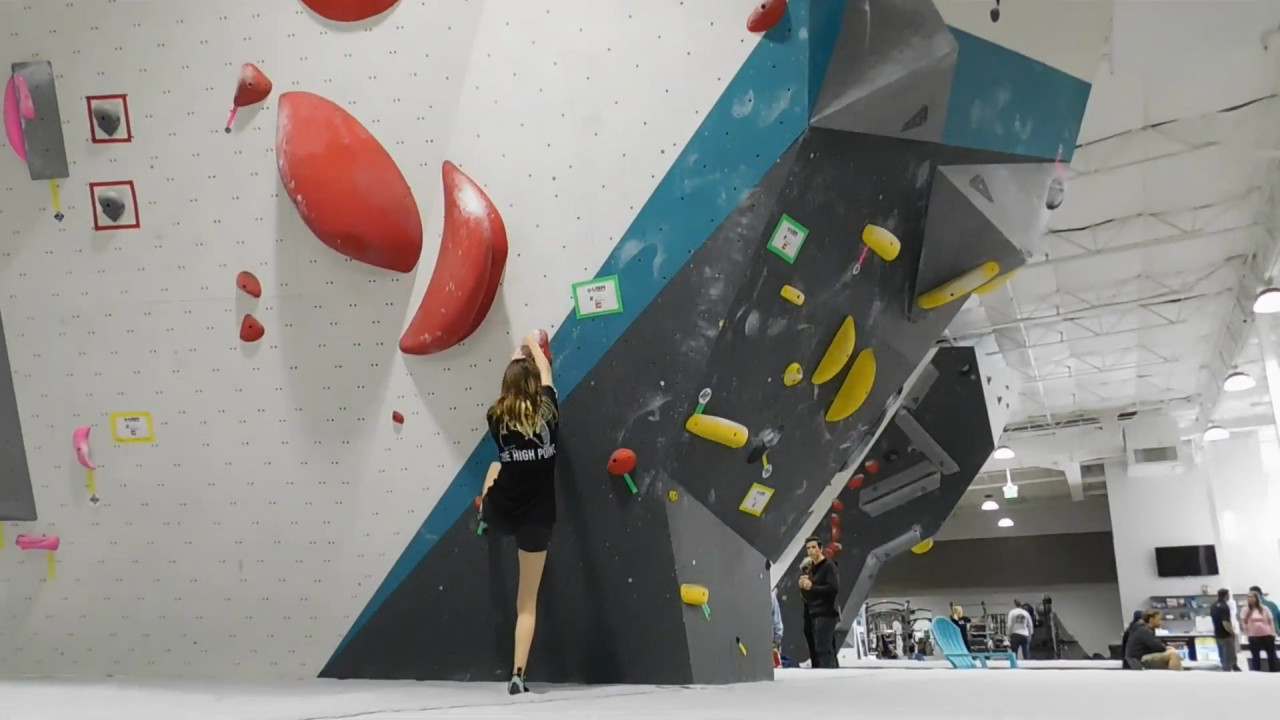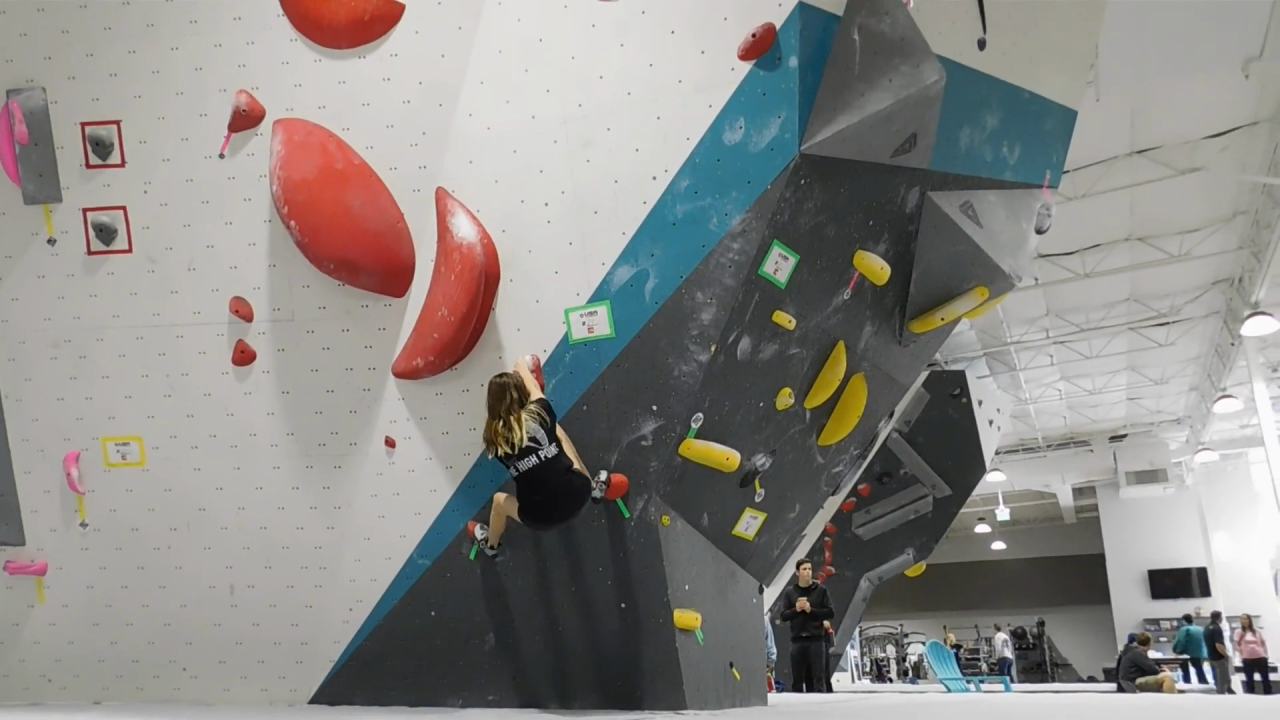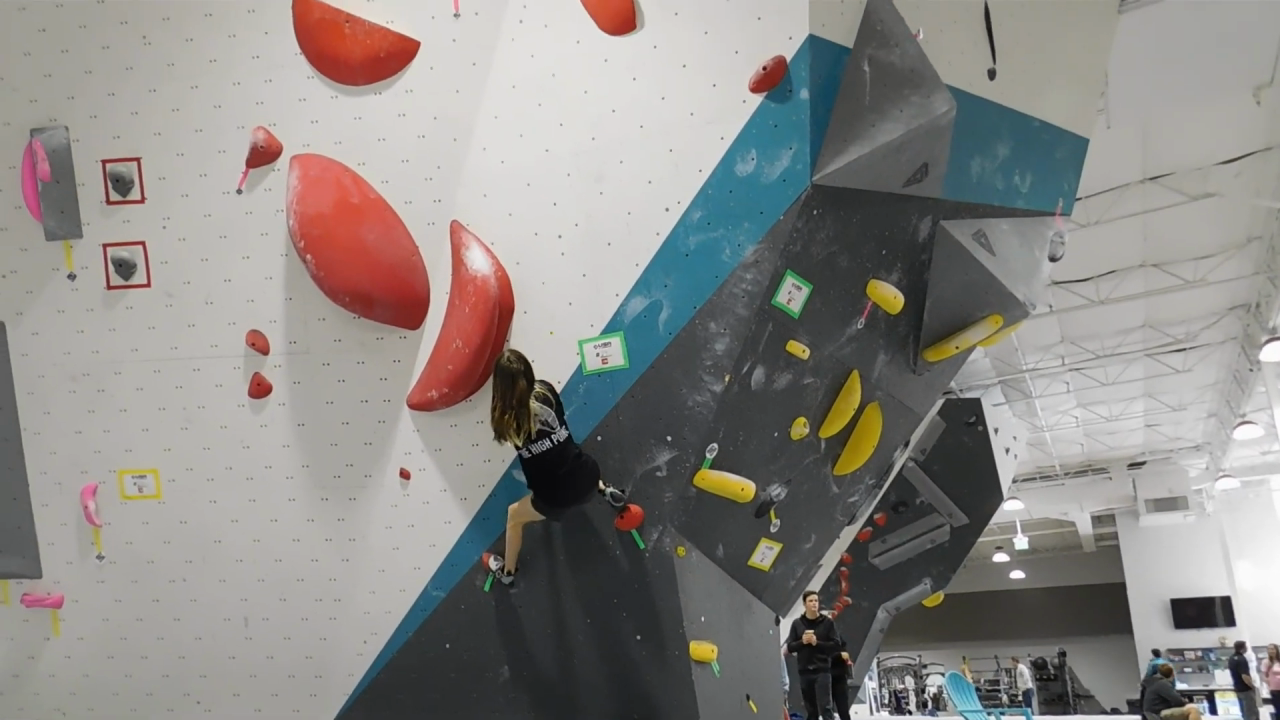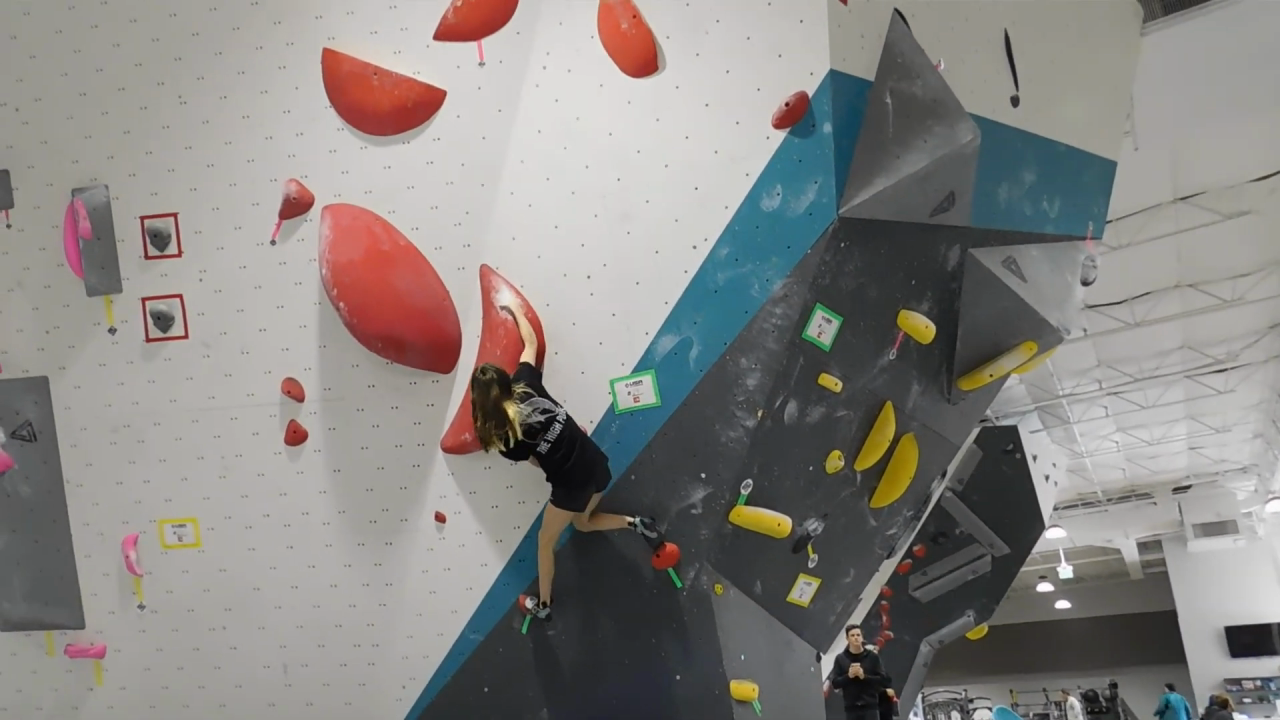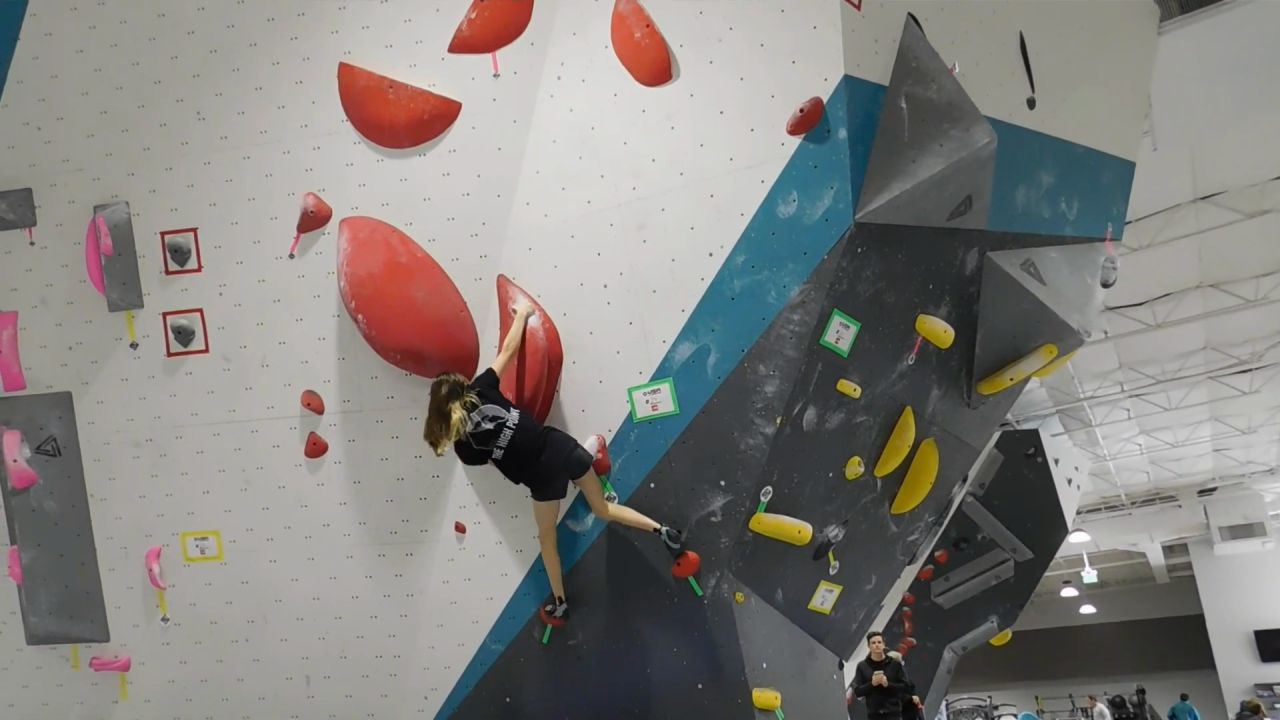
dt=1s
person 1, frame 1
left shoulder: (497, 416)
right shoulder: (548, 410)
left elbow: (506, 393)
right elbow: (546, 373)
left wrist: (516, 360)
right wrist: (534, 347)
left hip: (500, 514)
right hip: (537, 519)
right knee: (527, 602)
left ankle: (483, 518)
right ankle: (518, 676)
person 1, frame 2
left shoulder: (493, 435)
right shoulder: (538, 412)
right elbow: (535, 390)
right wrist: (523, 370)
left hip: (538, 517)
right hip: (575, 496)
left knee: (500, 501)
left ankle: (490, 545)
right ankle: (592, 487)
person 1, frame 3
left shoulder: (502, 417)
right shoulder: (545, 391)
left hip: (556, 498)
right hip: (587, 477)
left knee: (515, 515)
left ankle: (507, 571)
right ankle: (606, 491)
person 1, frame 4
left shoulder: (501, 433)
right shoulder: (527, 384)
left elbow: (534, 461)
right elbow: (531, 343)
right wrist: (516, 311)
left hip: (571, 484)
right hip: (597, 464)
left knee: (545, 543)
right knee: (582, 522)
left ankle: (542, 604)
right ankle: (636, 523)
person 1, frame 5
left shoulder: (462, 443)
right shoulder: (481, 390)
left elbow: (495, 448)
right elbow: (508, 349)
right wrist: (522, 315)
left hip: (542, 476)
right hip: (563, 448)
left knee: (547, 539)
right knee: (603, 508)
left ankle: (559, 603)
right ankle: (661, 530)
